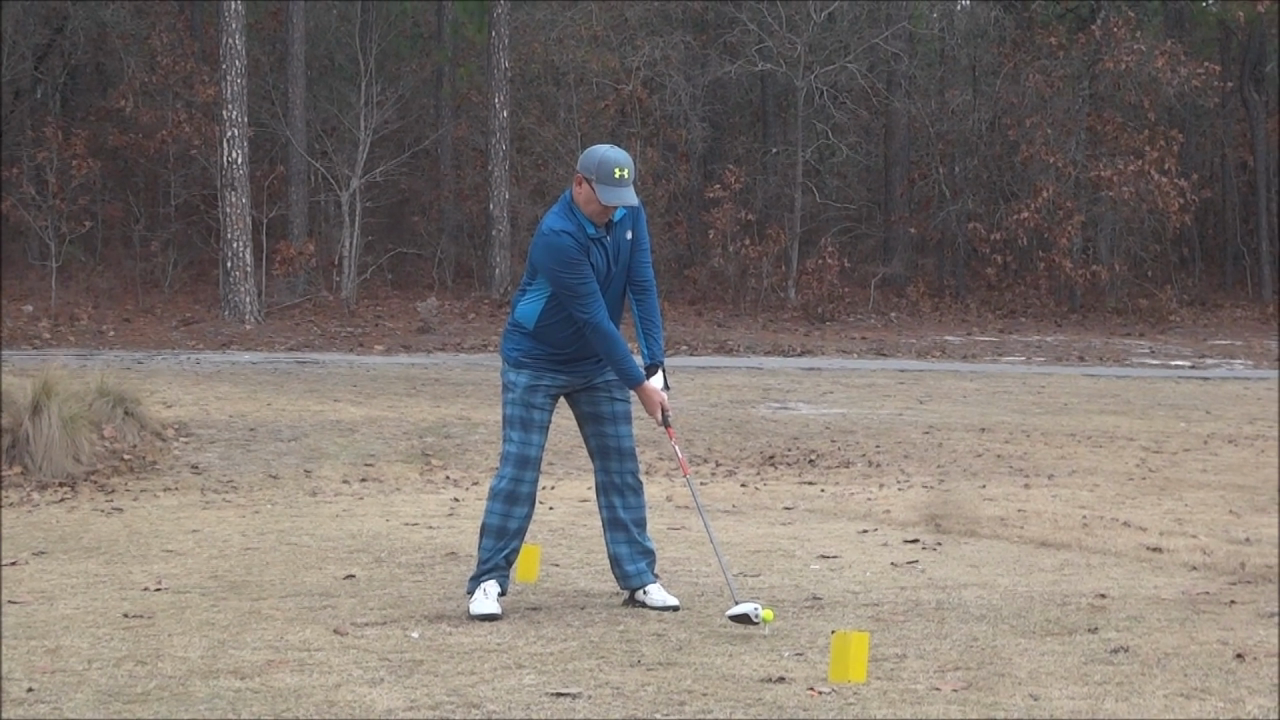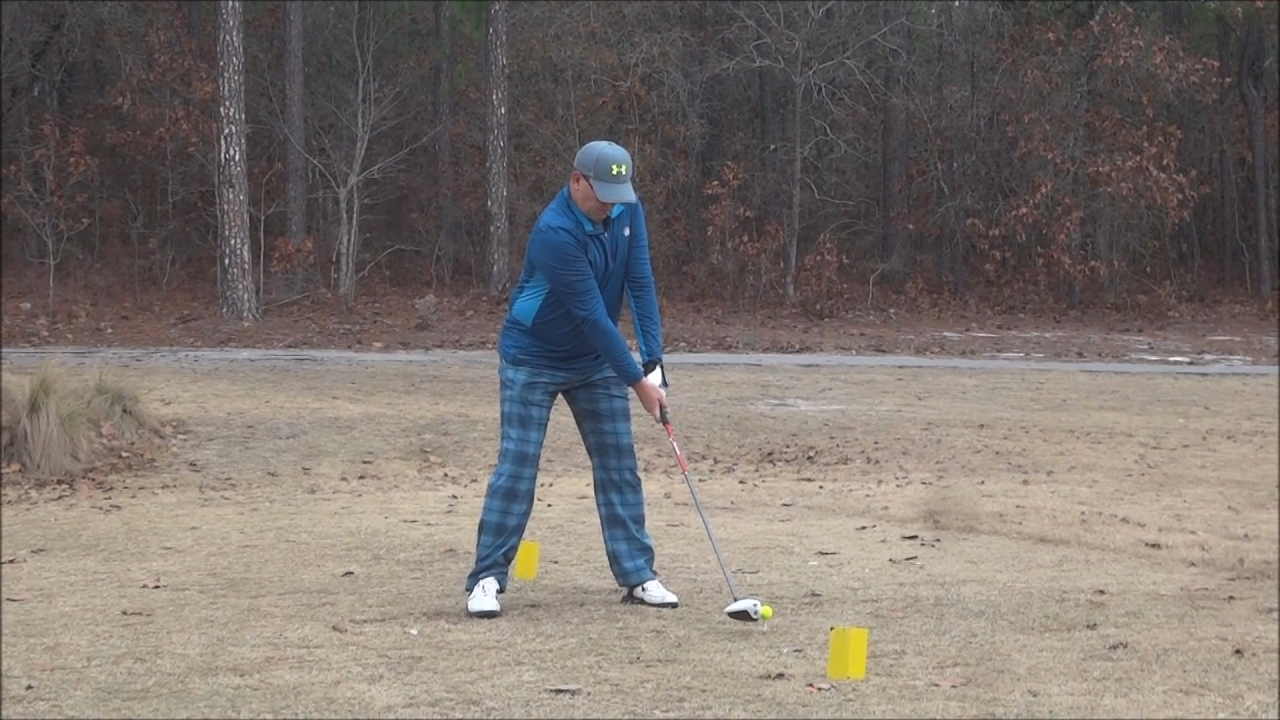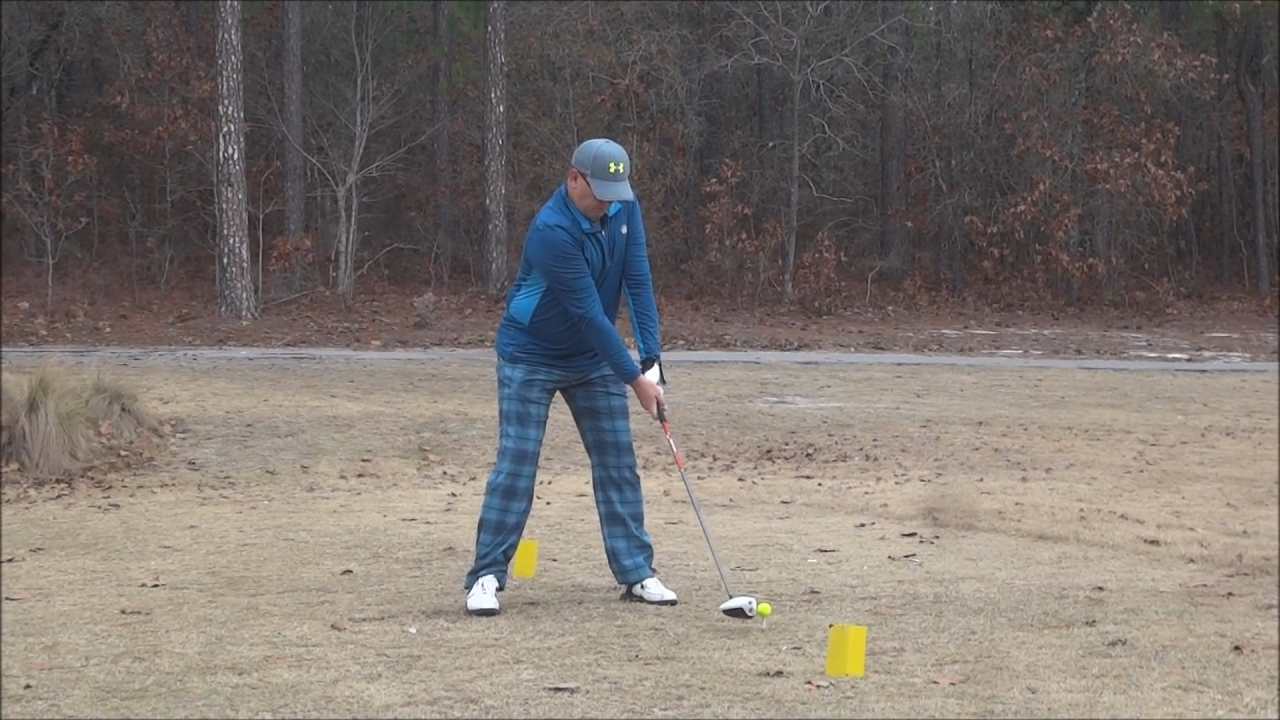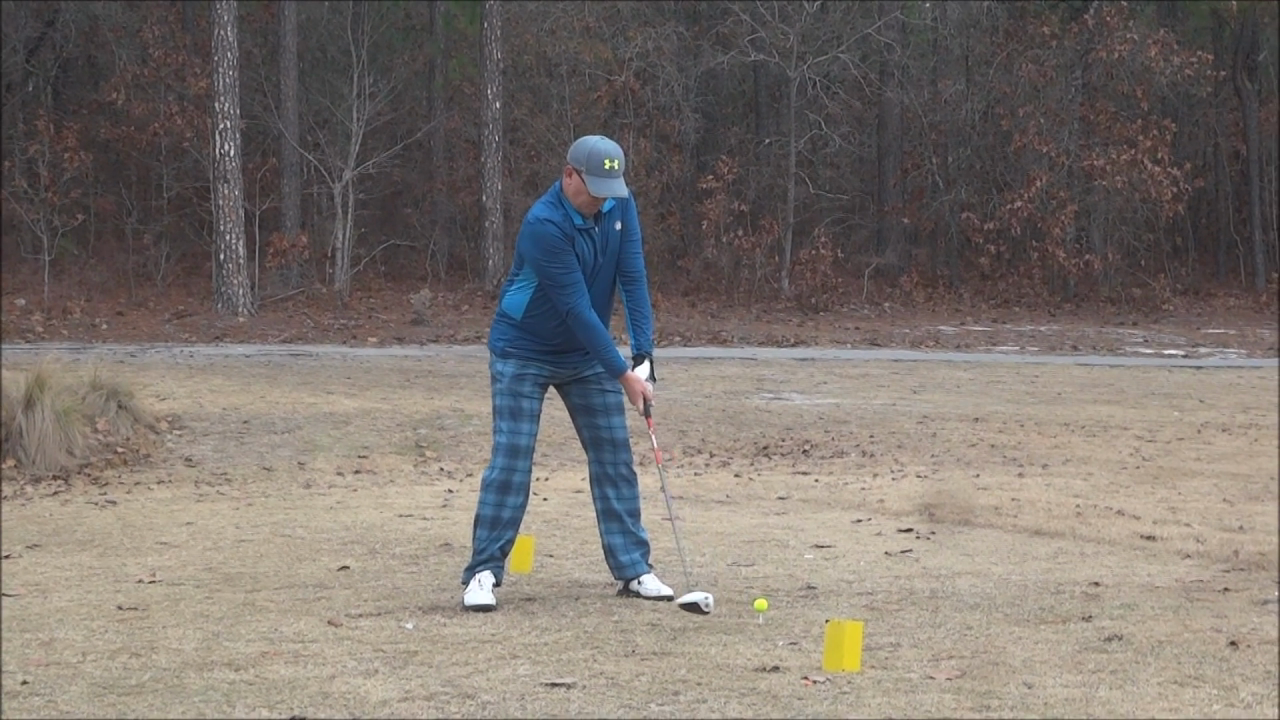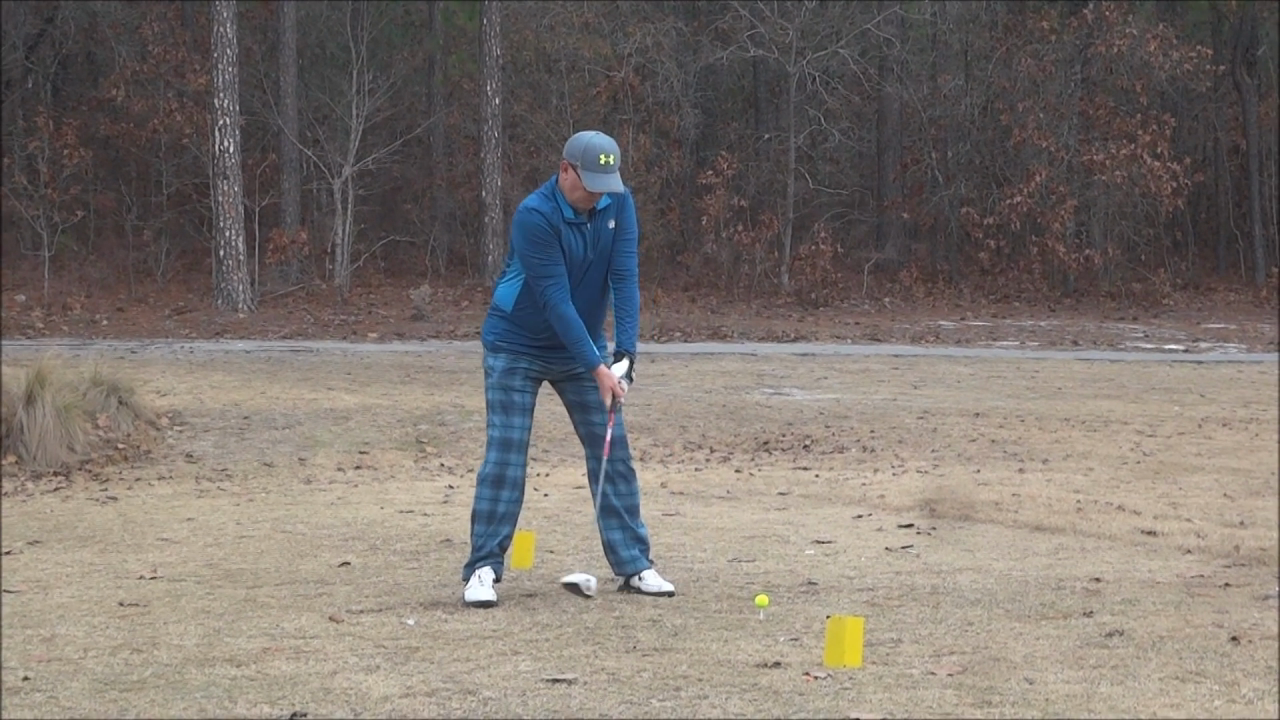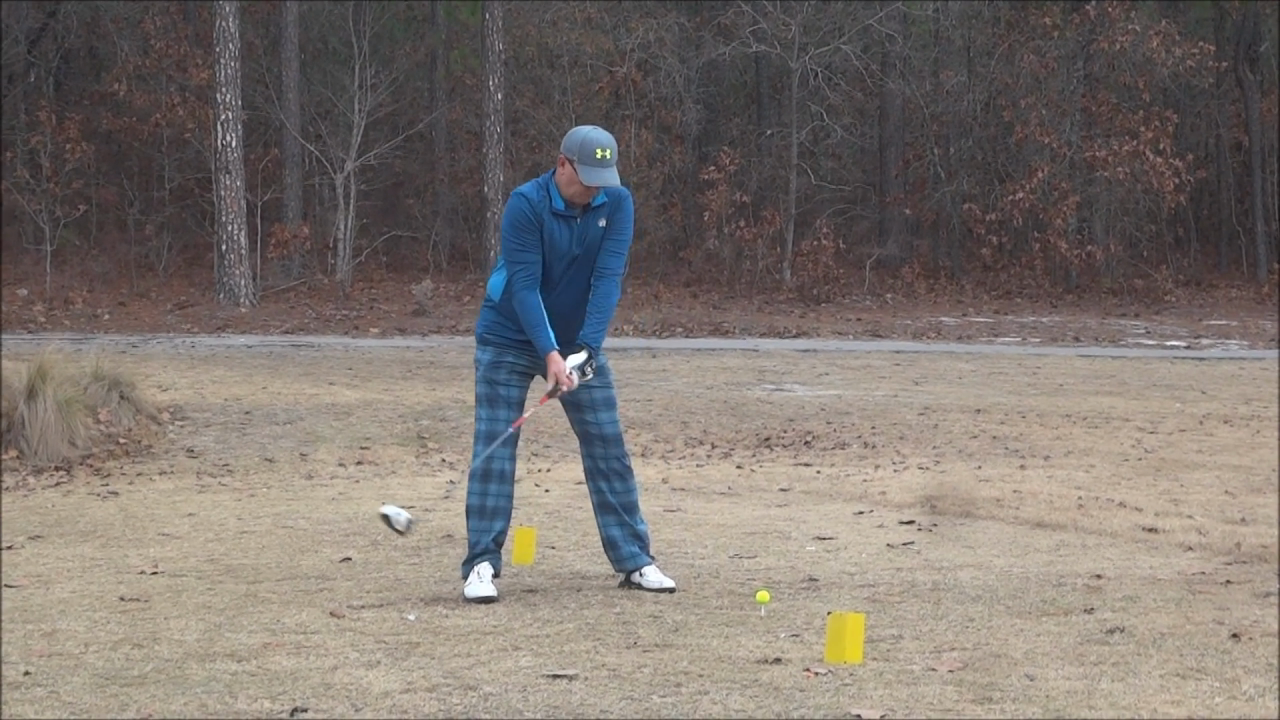
dt=0.4s
person 1, frame 1
left shoulder: (629, 213)
right shoulder: (557, 235)
left elbow: (642, 288)
right elbow: (594, 318)
left wrist: (655, 364)
right wrist: (639, 384)
left hip: (598, 361)
right hip: (535, 362)
left knee: (621, 468)
right knee: (519, 469)
left ankle: (638, 578)
right ankle: (488, 582)
person 1, frame 2
left shoulder: (627, 209)
right shoulder: (555, 232)
left elbow: (640, 284)
right elbow: (592, 314)
left wrist: (654, 361)
right wrist: (637, 380)
left hip: (596, 358)
right hip: (533, 359)
left knee: (619, 465)
right knee: (517, 466)
left ankle: (637, 575)
right ankle: (487, 578)
person 1, frame 3
left shoulder: (624, 208)
right shoulder: (552, 230)
left elbow: (638, 282)
right elbow: (588, 312)
left wrist: (652, 357)
right wrist: (635, 378)
left hip: (593, 356)
right hip: (531, 356)
left knee: (618, 462)
right knee: (517, 463)
left ankle: (636, 573)
right ankle: (486, 576)
person 1, frame 4
left shoulder: (620, 205)
right shoulder: (544, 224)
left elbow: (633, 279)
right elbow: (576, 308)
left wrist: (643, 353)
right wrist: (622, 373)
left hip: (587, 352)
right hip: (523, 351)
left knee: (614, 457)
right knee: (511, 459)
left ankle: (633, 568)
right ankle: (483, 572)
person 1, frame 5
left shoulder: (619, 203)
right shoulder: (534, 215)
left elbow: (624, 279)
right elbow: (554, 300)
left wrist: (624, 352)
right wrist: (597, 368)
left hip: (583, 346)
right hip: (516, 347)
left knee: (612, 453)
right knee: (505, 455)
left ankle: (633, 564)
right ankle: (483, 568)
person 1, frame 6
left shoulder: (617, 203)
right shoulder: (525, 204)
left elbow: (607, 280)
right elbow: (524, 285)
left wrist: (585, 348)
right wrist: (549, 354)
left hip: (578, 342)
right hip: (508, 340)
left knee: (607, 448)
right knee: (494, 449)
left ankle: (634, 561)
right ankle: (481, 564)
